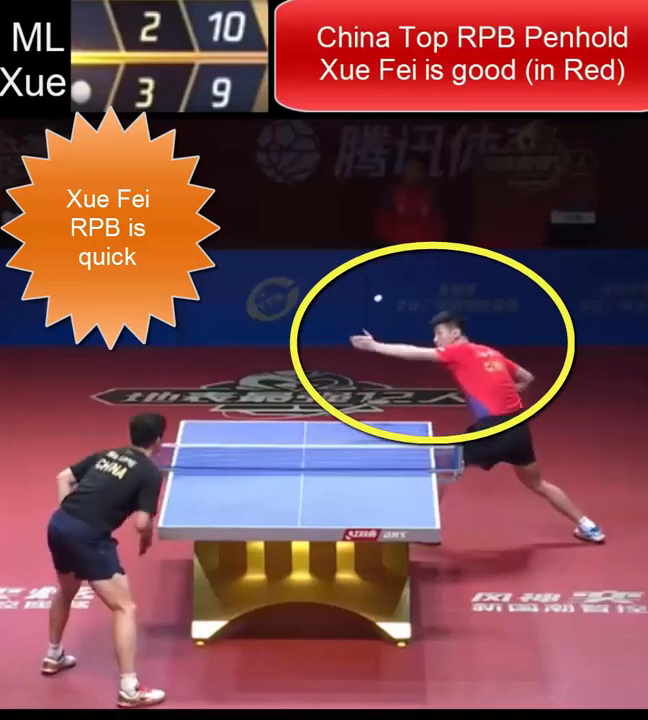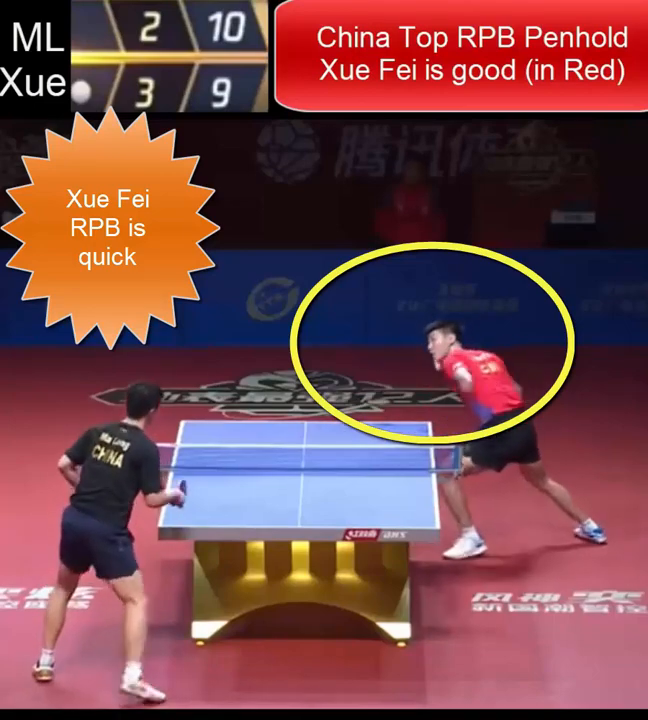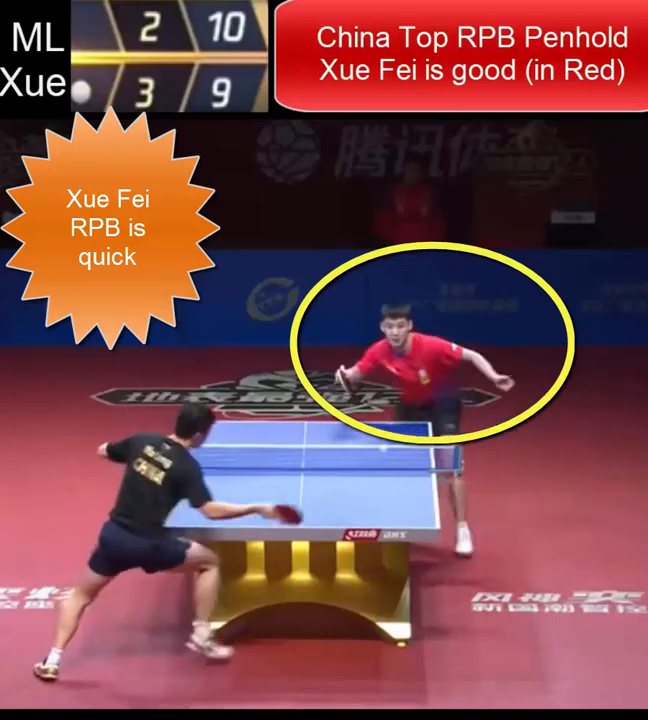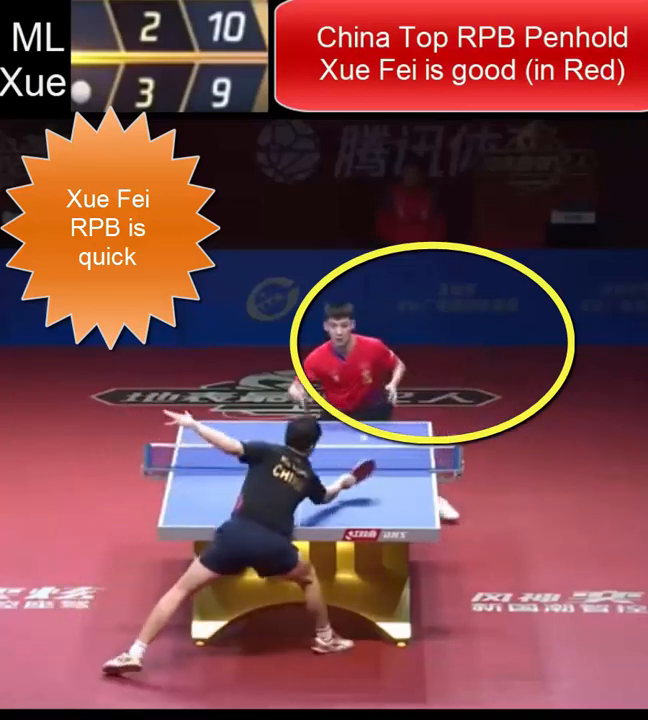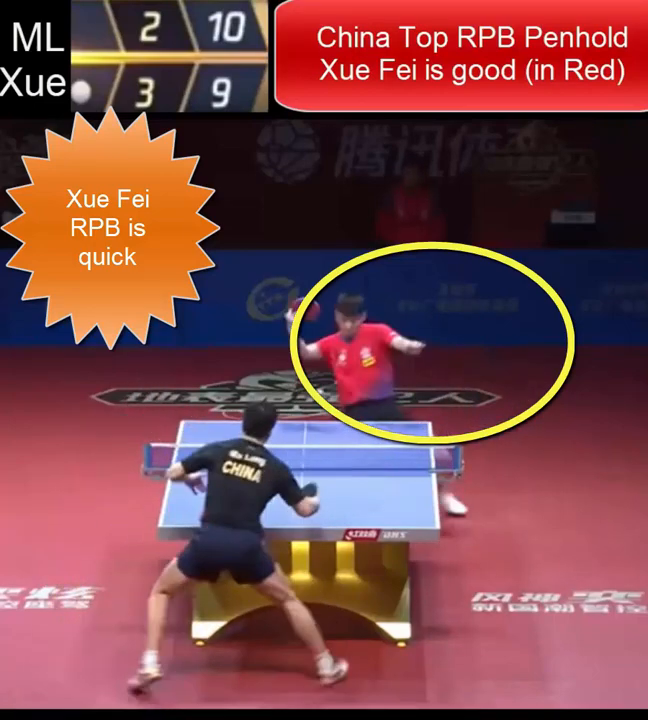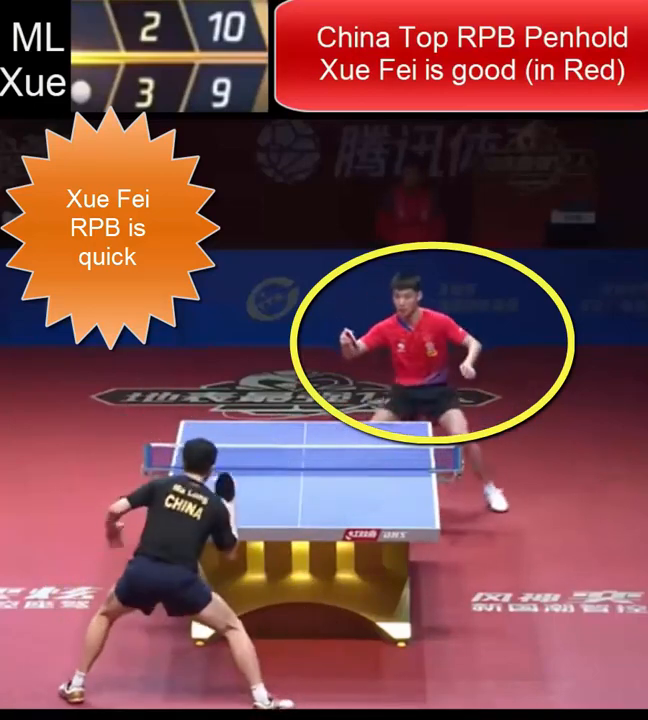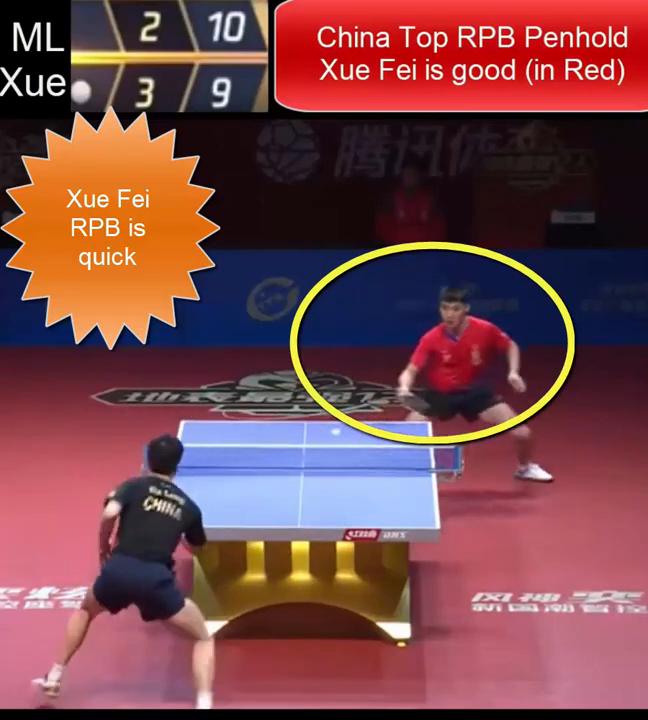
dt=0.4s
person 1, frame 1
left shoulder: (107, 455)
right shoulder: (151, 473)
left elbow: (64, 478)
right elbow: (142, 523)
right wrist: (147, 539)
left hip: (58, 524)
right hip: (87, 536)
left knee: (66, 589)
right knee: (125, 608)
left ankle: (54, 657)
right ankle: (130, 689)
person 1, frame 2
left shoulder: (97, 433)
right shoulder: (146, 449)
left elbow: (64, 465)
right elbow: (153, 499)
right wrist: (175, 495)
left hip: (73, 519)
right hip: (108, 531)
left knee: (62, 590)
right knee: (136, 602)
left ankle: (45, 662)
right ankle: (132, 678)
person 1, frame 3
left shoulder: (142, 441)
right shoulder: (187, 467)
left elbow: (103, 451)
right elbow: (212, 511)
right wrist: (256, 508)
left hip: (113, 534)
right hip: (147, 543)
left knee: (82, 596)
right knee: (209, 561)
left ankle: (52, 662)
right ankle: (202, 637)
person 1, frame 4
left shoulder: (267, 452)
right shoulder: (309, 476)
left elbow: (231, 445)
right elbow: (326, 496)
left wrist: (191, 424)
right wrist: (344, 482)
left hip: (236, 534)
right hip: (271, 545)
left knee: (181, 589)
right knee: (308, 578)
left ankle: (134, 654)
right ankle: (325, 638)
person 1, frame 5
left shoulder: (218, 449)
right shoulder: (277, 467)
left elbow: (172, 473)
right elbow: (305, 510)
left wrist: (190, 478)
right wrist: (315, 499)
left hip: (209, 541)
right hip: (247, 544)
left knee: (160, 592)
right knee: (288, 600)
left ankle: (150, 666)
right ankle: (327, 666)
person 1, frame 6
left shoulder: (161, 485)
right shoulder: (216, 506)
left elbow: (116, 508)
right elbow: (231, 552)
left wrist: (111, 530)
right wrist: (230, 519)
left hip: (140, 571)
right hip: (181, 580)
left knee: (104, 615)
right knee: (233, 628)
left ankle: (76, 685)
right ankle: (262, 699)
person 1, frame 7
left shoulder: (132, 487)
right shoulder: (189, 506)
left elbow: (110, 514)
right elbow: (197, 548)
left wrist: (103, 546)
left hip: (118, 571)
right hip: (157, 581)
left knee: (86, 611)
right knee: (203, 639)
left ankle: (53, 679)
right ankle: (204, 705)
person 2, frame 1
left shoulder: (459, 352)
right shoulder: (493, 353)
left elbow: (417, 352)
right elbow: (527, 378)
left wrist: (373, 345)
left hip: (491, 430)
right hip: (518, 427)
right knee: (536, 483)
right ankle: (587, 526)
person 2, frame 2
left shoulder: (453, 359)
right shoulder: (489, 357)
left elbow: (465, 378)
left wrist: (464, 383)
left hip: (499, 430)
right hip: (523, 426)
left knee: (447, 475)
right knee: (542, 482)
left ankle: (471, 538)
right ankle: (590, 528)
person 2, frame 3
left shoulder: (431, 346)
right shoulder: (378, 352)
left elbow: (472, 356)
right elbow: (354, 375)
left wrist: (494, 376)
right wrist: (344, 375)
left hip: (444, 406)
right hip: (411, 408)
left ankle: (462, 529)
person 2, frame 4
left shoulder: (373, 347)
right shoulder: (317, 358)
left elbow: (398, 365)
right elbow: (294, 388)
left wrist: (393, 384)
right wrist: (299, 394)
left hip: (374, 410)
right hip: (338, 414)
left ankle: (436, 500)
person 2, frame 5
left shoulder: (377, 332)
right shoulder: (330, 344)
left elbow: (400, 343)
right elbow: (304, 353)
left wrist: (410, 346)
right wrist: (293, 329)
left hip: (384, 406)
right hip: (351, 412)
left ankle: (445, 495)
person 2, frame 6
left shoulder: (439, 321)
right shoulder: (386, 328)
left elbow: (473, 343)
right elbow: (353, 353)
left wrist: (468, 362)
right wrist: (346, 344)
left hip: (439, 390)
right hip: (404, 392)
left ankle: (490, 488)
person 2, frame 7
left shoulder: (484, 329)
right shoulder: (431, 339)
left elbow: (511, 346)
right elbow: (410, 371)
left wrist: (513, 372)
right wrist: (404, 388)
left hip: (475, 391)
right hip: (439, 394)
left knee: (522, 433)
left ankle: (525, 467)
